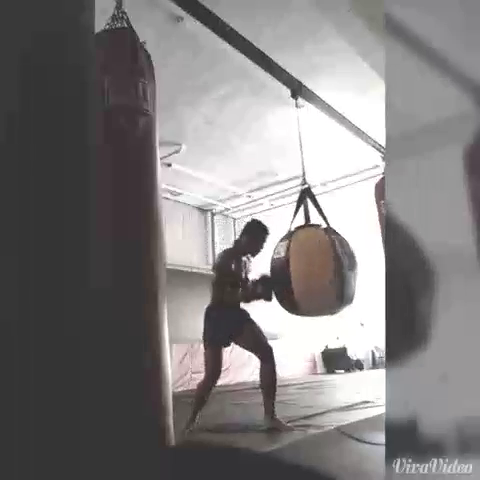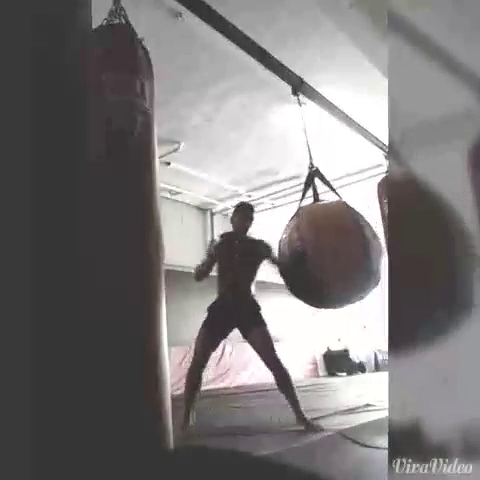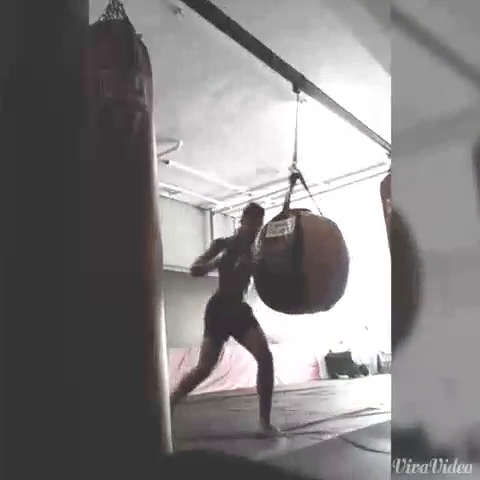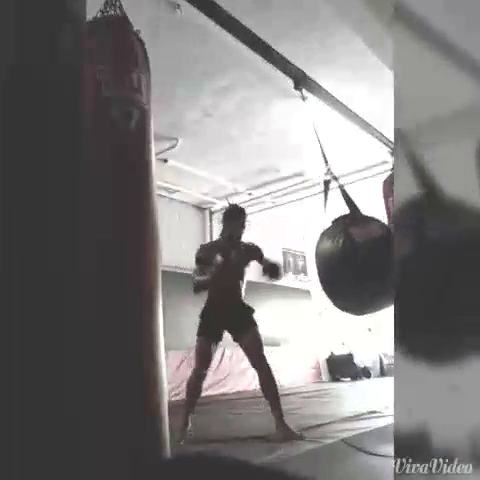
dt=1s
person 1, frame 1
left shoulder: (245, 260)
right shoulder: (227, 260)
right elbow: (222, 296)
left wrist: (257, 289)
right wrist: (253, 293)
left hip: (236, 314)
right hip: (217, 317)
left knee: (267, 353)
right knee: (212, 375)
left ankle: (270, 416)
right ankle: (192, 418)
person 1, frame 2
left shoulder: (259, 246)
right shoulder: (218, 244)
right elbow: (198, 276)
right wrist: (212, 254)
left hip: (247, 307)
right hip: (222, 307)
left knee: (272, 361)
right knee: (197, 363)
left ankle: (300, 415)
right ankle: (186, 418)
person 1, frame 3
left shoulder: (255, 249)
right shoulder: (222, 244)
right elbow: (195, 269)
right wrist: (221, 259)
left hip: (240, 309)
right hip: (219, 306)
left knee: (266, 359)
right knee: (205, 369)
left ankle: (265, 421)
person 1, frame 4
left shoulder: (249, 249)
right shoulder: (207, 250)
left elbow: (273, 273)
right elbow: (196, 286)
left wrist: (268, 265)
right wrist: (215, 272)
left hip: (238, 308)
right hip: (213, 309)
left knee: (260, 363)
right knee: (200, 369)
left ankle: (280, 424)
right ankle: (185, 423)
